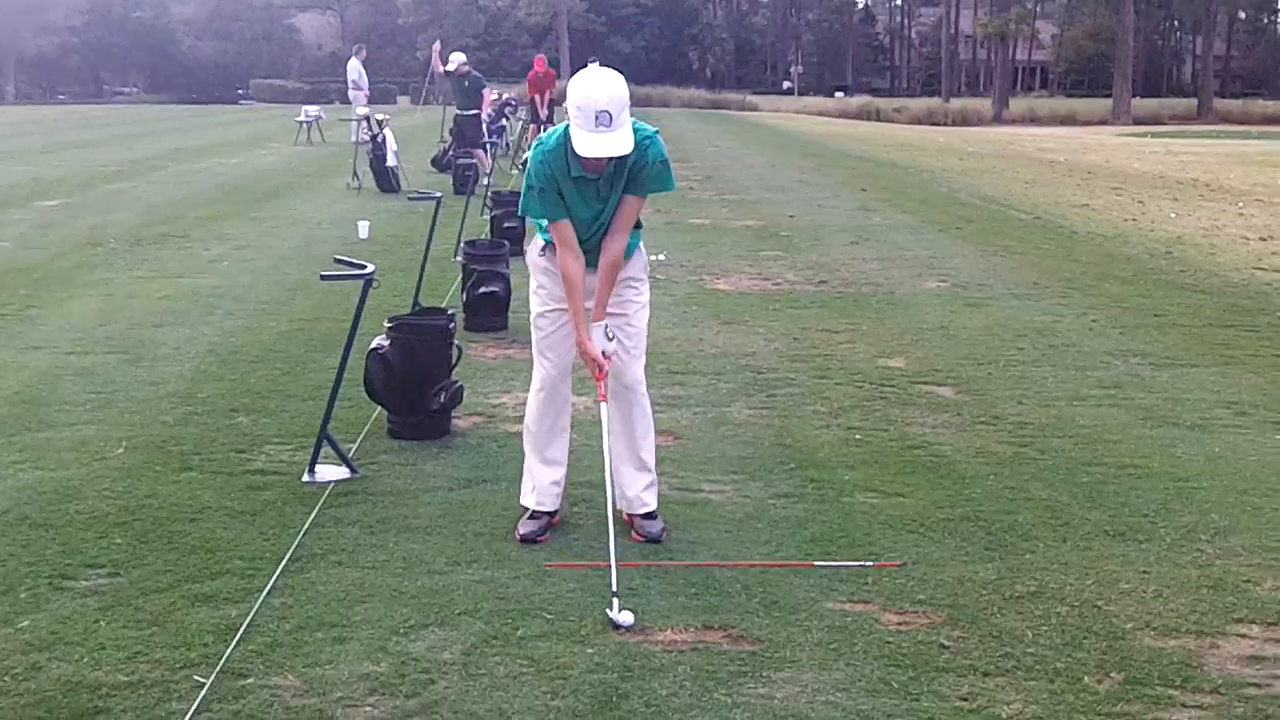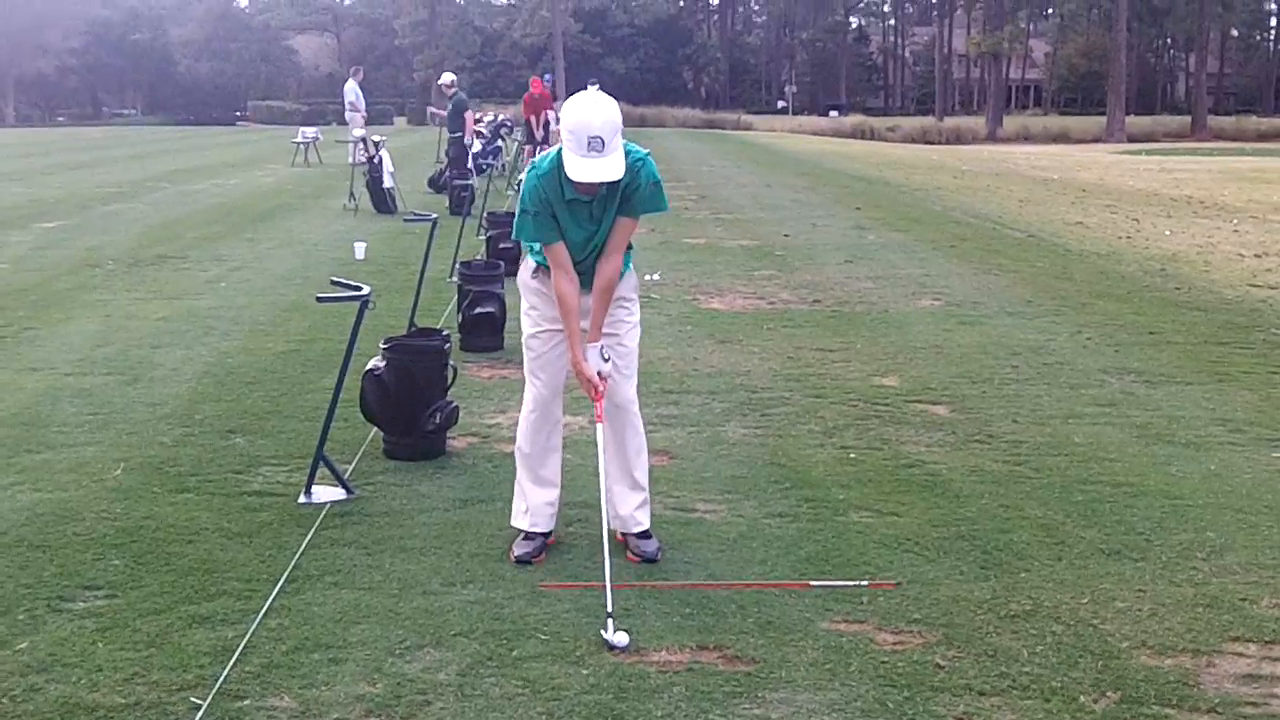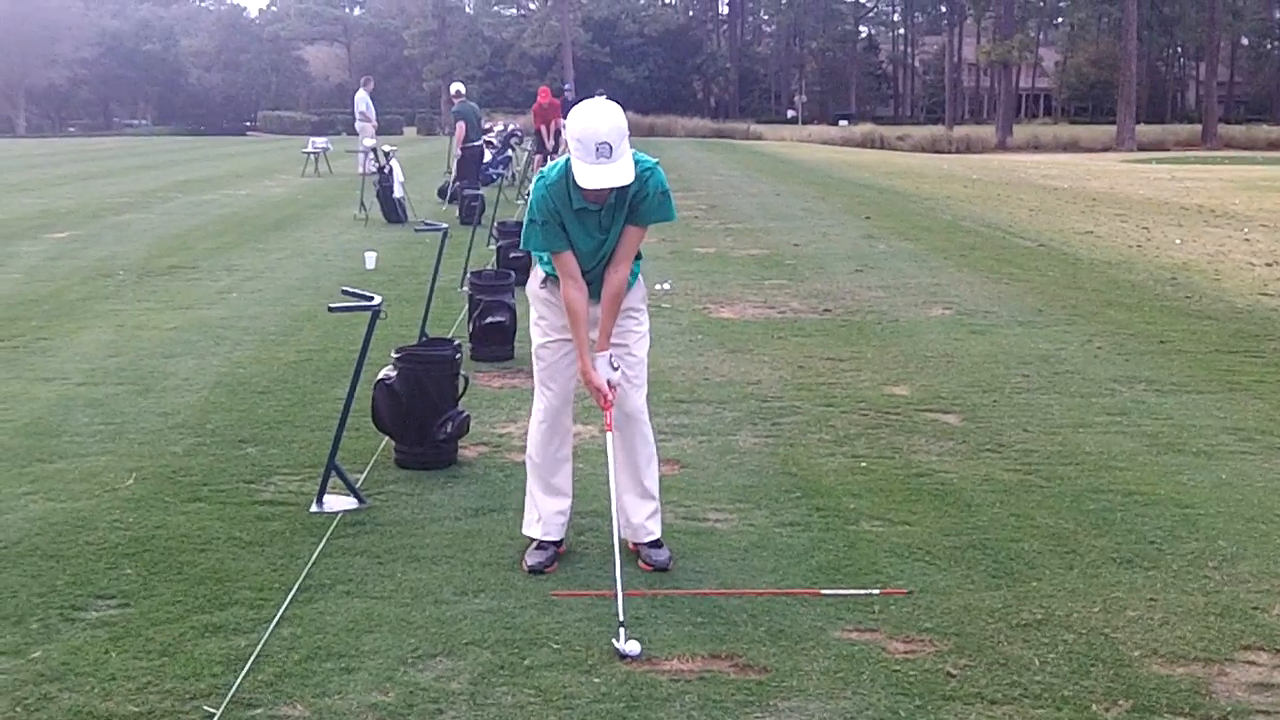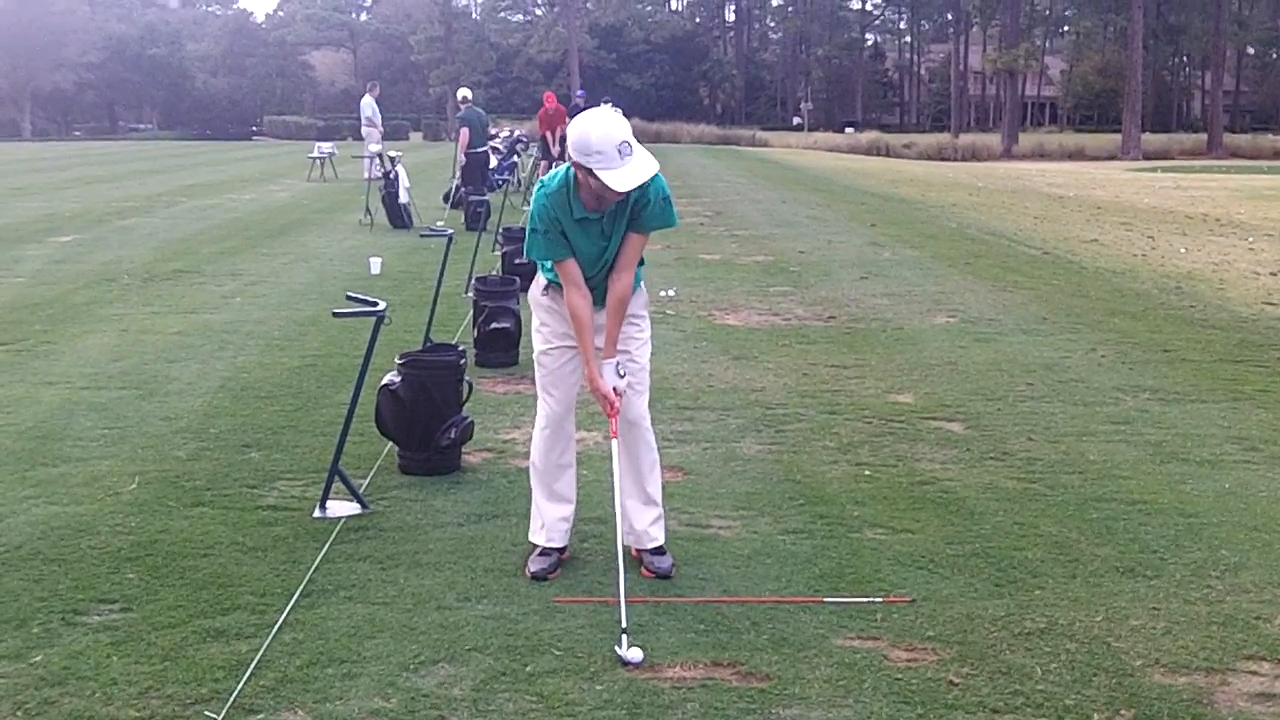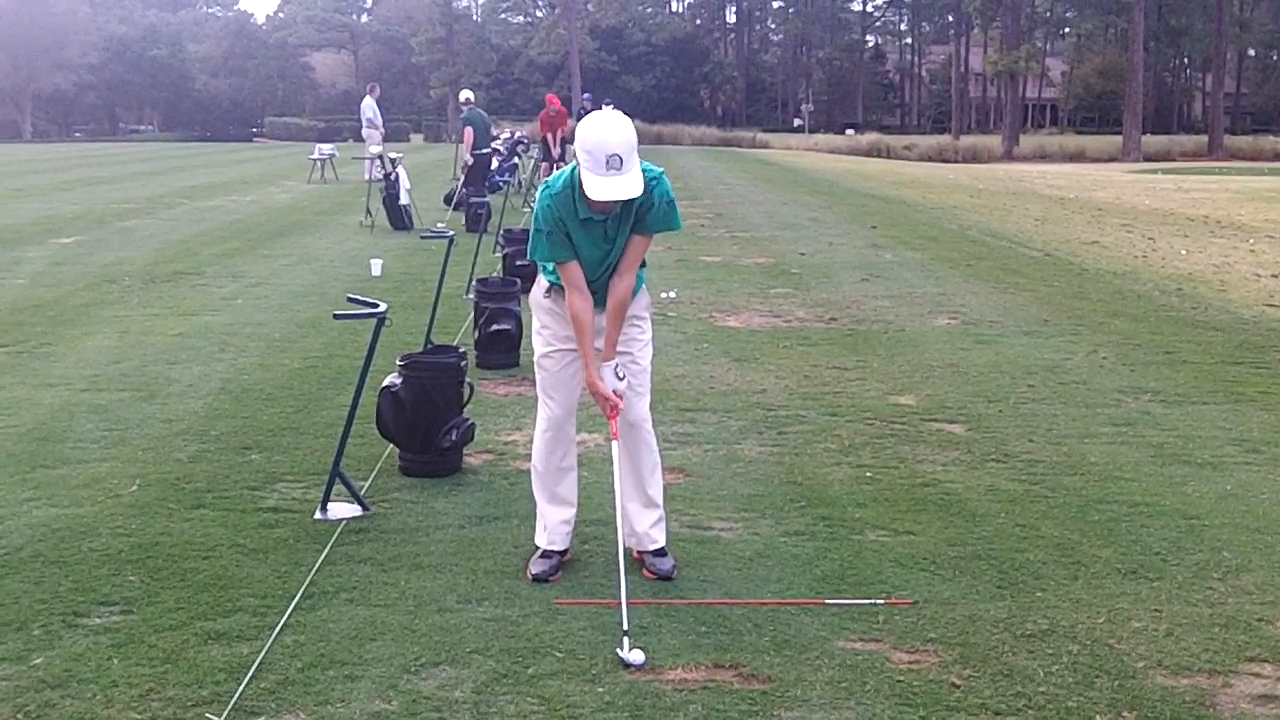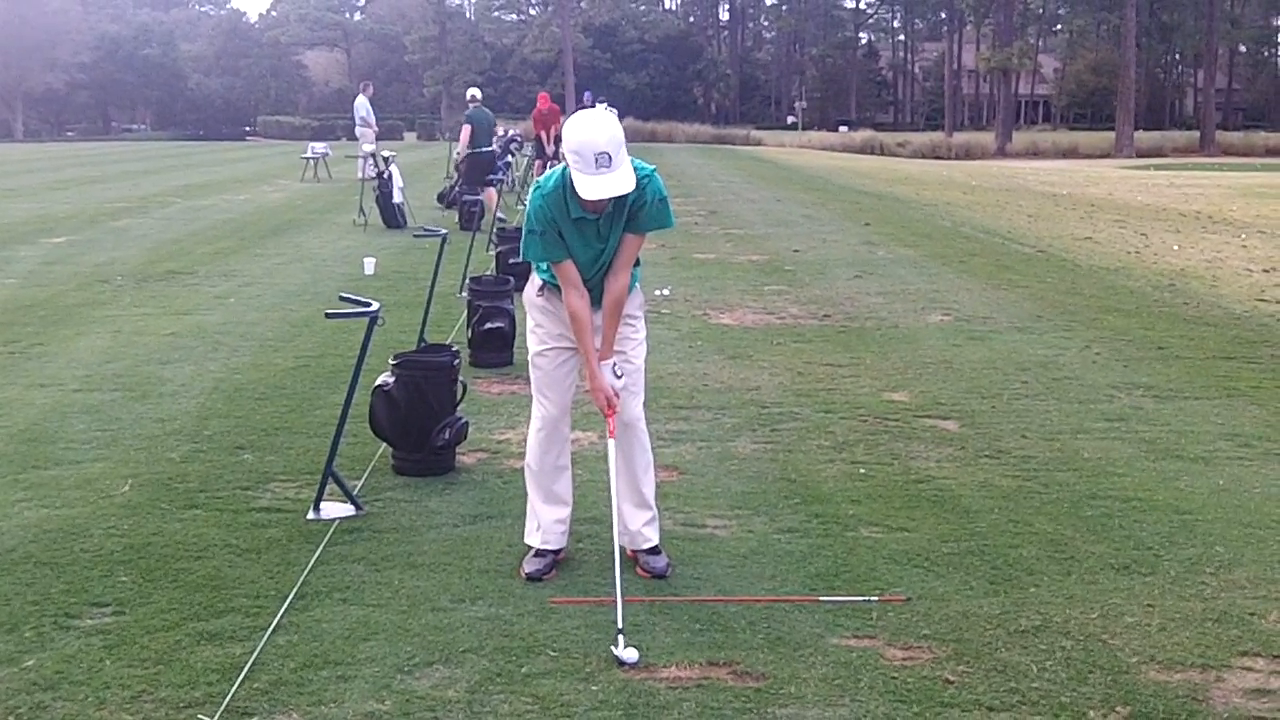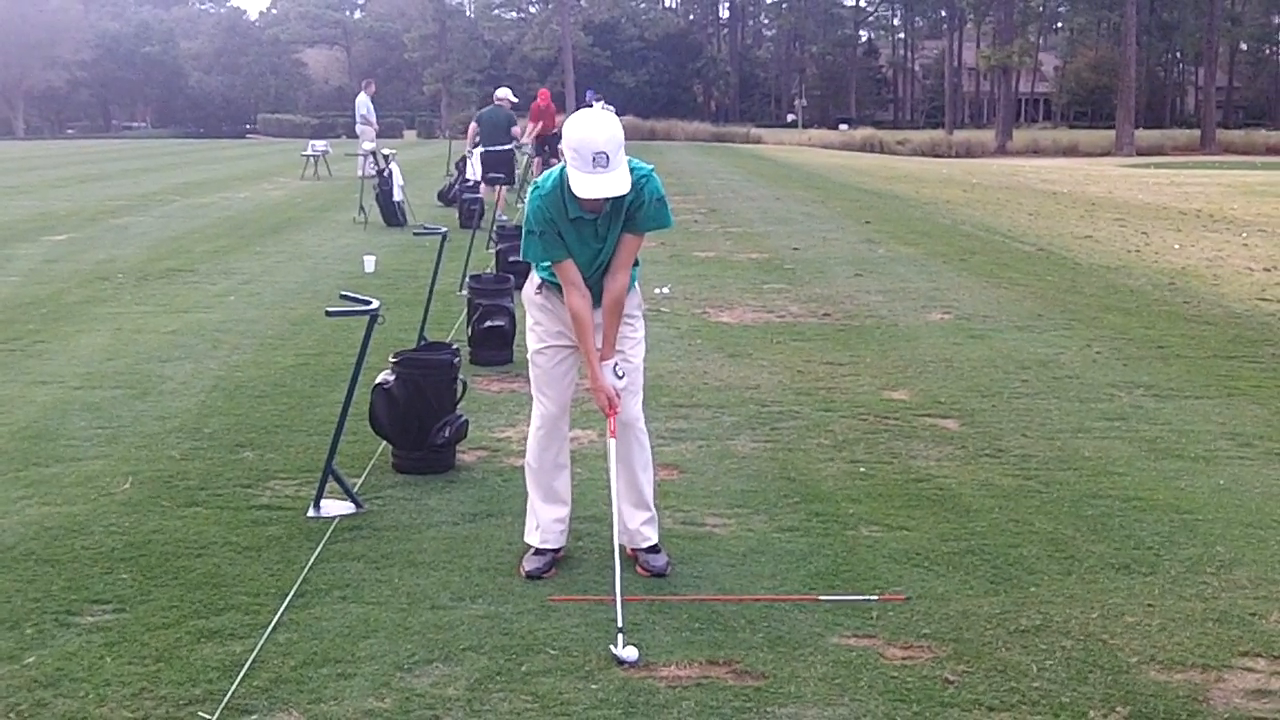
dt=0.5s
person 1, frame 1
left shoulder: (646, 148)
right shoulder: (547, 156)
left elbow: (617, 238)
right elbow: (569, 251)
left wrist: (600, 321)
right wrist: (581, 332)
left hip: (623, 267)
right hip: (555, 265)
left knee: (629, 380)
right knee: (549, 380)
left ankle: (640, 501)
right ankle: (542, 500)
person 1, frame 2
left shoulder: (639, 169)
right shoulder: (540, 179)
left elbow: (611, 258)
right elbow: (563, 271)
left wrist: (595, 341)
right wrist: (576, 353)
left hip: (614, 286)
right hip: (547, 285)
left knee: (622, 399)
right knee: (541, 398)
left ankle: (634, 520)
right ankle: (535, 521)
person 1, frame 3
left shoulder: (647, 177)
right shoulder: (548, 188)
left elbow: (618, 268)
right elbow: (572, 282)
left wrist: (605, 350)
right wrist: (586, 362)
left hip: (623, 297)
right hip: (556, 296)
left knee: (632, 409)
right knee: (550, 409)
left ankle: (644, 529)
right ankle: (547, 530)
person 1, frame 4
left shoulder: (648, 186)
right shoulder: (549, 199)
left elbow: (623, 275)
right elbow: (576, 289)
left wrist: (611, 357)
right wrist: (592, 370)
left hip: (625, 303)
right hip: (559, 302)
left knee: (635, 414)
right knee: (554, 415)
left ankle: (647, 535)
right ankle: (551, 536)
person 1, frame 5
left shoulder: (653, 188)
right shoulder: (553, 199)
left elbow: (623, 277)
right elbow: (576, 291)
left wrist: (610, 358)
right wrist: (591, 373)
left hip: (626, 305)
right hip: (559, 304)
left knee: (635, 417)
right knee: (555, 417)
left ankle: (648, 537)
right ankle: (553, 538)
person 1, frame 6
left shoulder: (644, 185)
right shoulder: (545, 199)
left elbow: (618, 275)
right elbow: (574, 290)
left wrist: (607, 356)
right wrist: (593, 370)
left hip: (621, 303)
right hip: (554, 303)
left knee: (630, 416)
right knee: (549, 417)
left ankle: (642, 536)
right ankle: (546, 538)
person 1, frame 7
left shoulder: (642, 185)
right shoulder: (544, 199)
left elbow: (617, 277)
right elbow: (575, 290)
left wrist: (609, 355)
right wrist: (593, 372)
left hip: (618, 305)
right hip: (553, 304)
left knee: (629, 417)
right knee: (549, 418)
left ankle: (641, 535)
right ankle: (546, 536)
